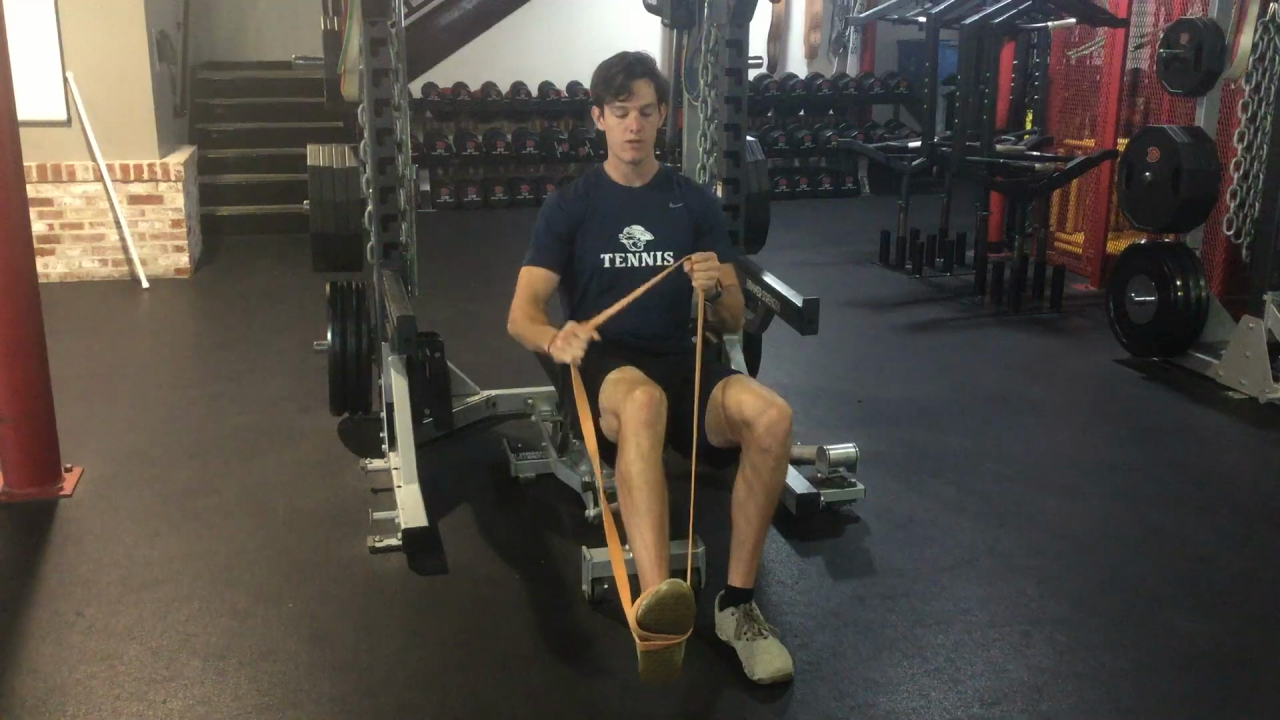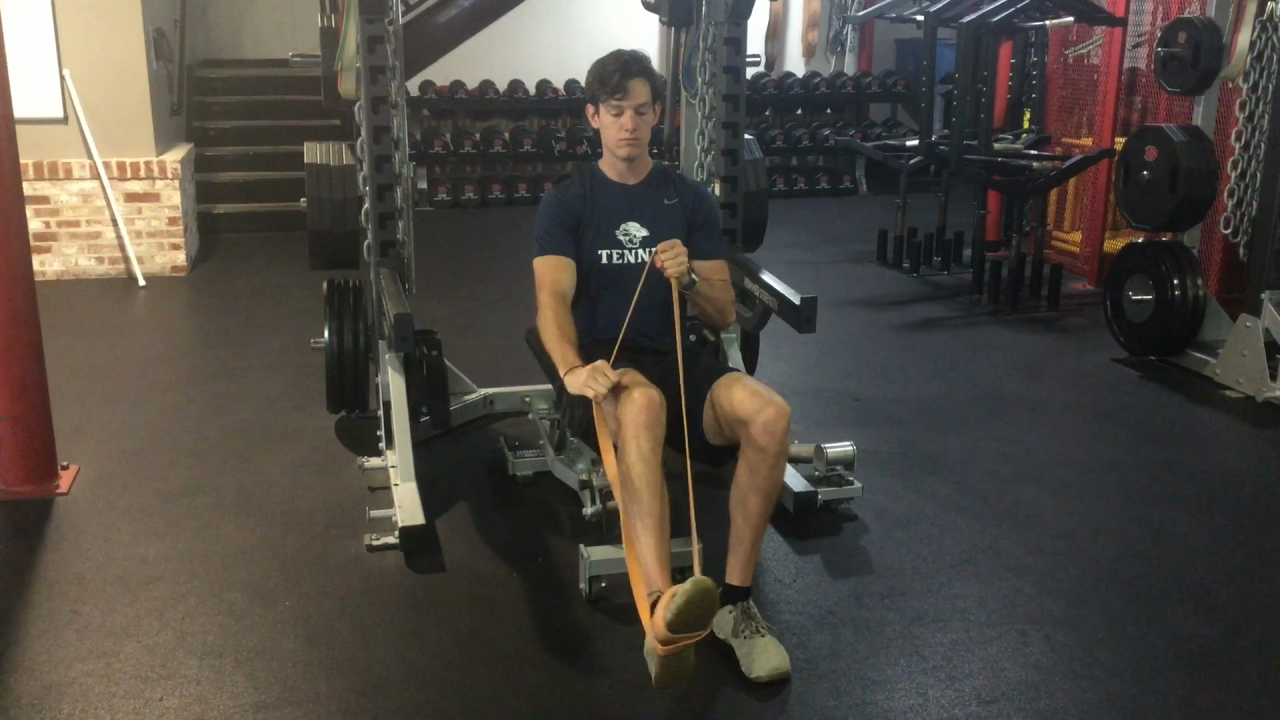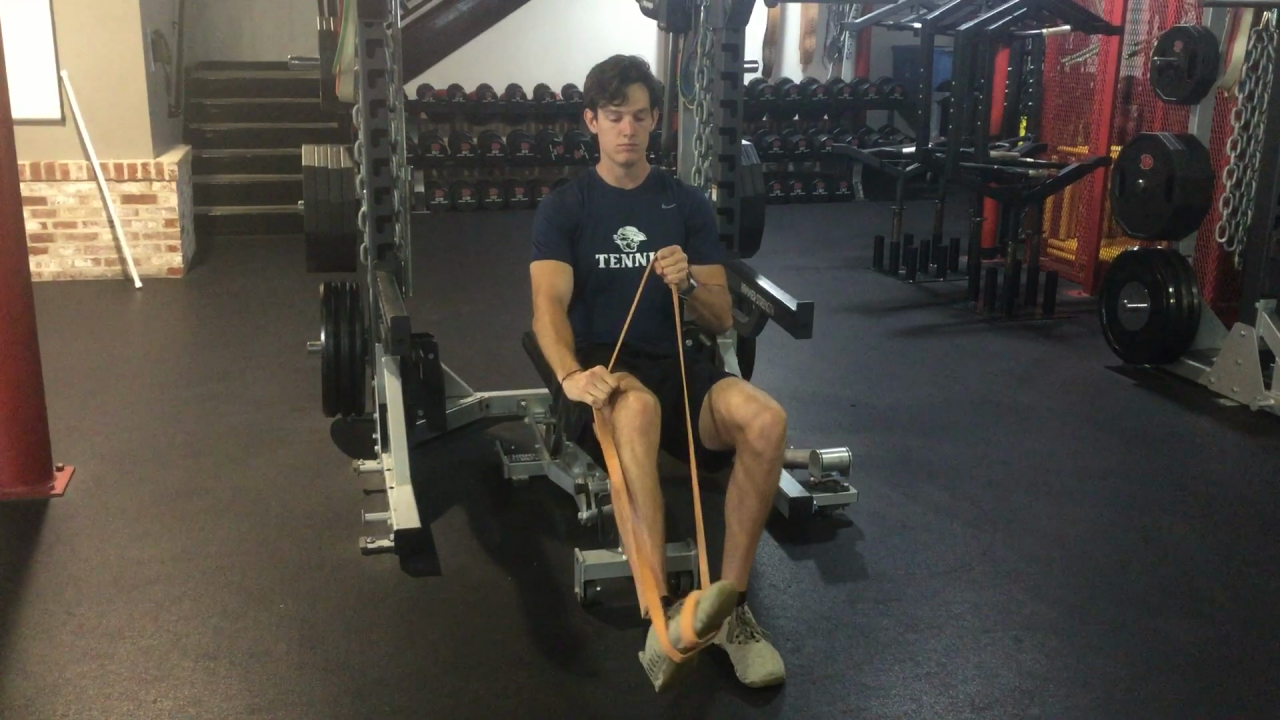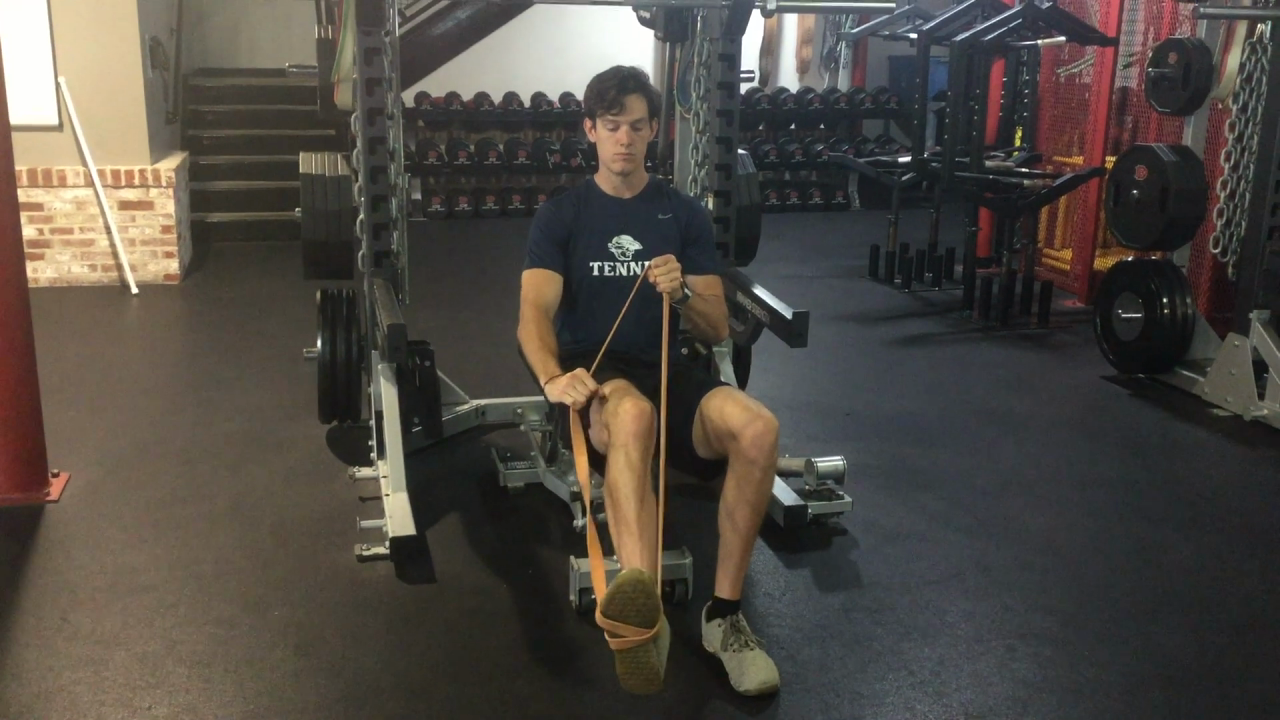
dt=0.7s
person 1, frame 1
left shoulder: (695, 201)
right shoulder: (568, 205)
left elbow: (732, 320)
right elbow: (522, 311)
left wrist: (715, 288)
right wrist: (553, 338)
left hip: (678, 359)
right hip: (602, 368)
left knee: (771, 416)
right knee: (643, 401)
left ankle: (738, 603)
right ankle: (656, 602)
person 1, frame 2
left shoulder: (690, 198)
right shoulder: (565, 203)
left elbow: (724, 314)
right elbow: (553, 299)
left wrist: (689, 279)
right wrist: (572, 370)
left hip: (677, 358)
right hip: (606, 365)
left knee: (769, 415)
right knee: (641, 403)
left ankle: (736, 600)
right ankle: (663, 608)
person 1, frame 3
left shoulder: (687, 203)
right shoulder: (563, 207)
left elbow: (721, 319)
right elbow: (549, 304)
left wrist: (687, 284)
right wrist: (572, 375)
left hip: (672, 361)
right hip: (601, 368)
left knee: (765, 421)
right knee: (635, 409)
left ankle: (731, 605)
right ankle: (664, 617)
person 1, frame 4
left shoulder: (685, 213)
right shoulder: (560, 215)
left elbow: (717, 330)
right elbow: (535, 312)
left wrist: (682, 293)
right wrist: (552, 376)
left hip: (667, 369)
right hip: (594, 375)
left knee: (759, 430)
right knee: (634, 414)
left ankle: (724, 614)
right ankle: (643, 616)
